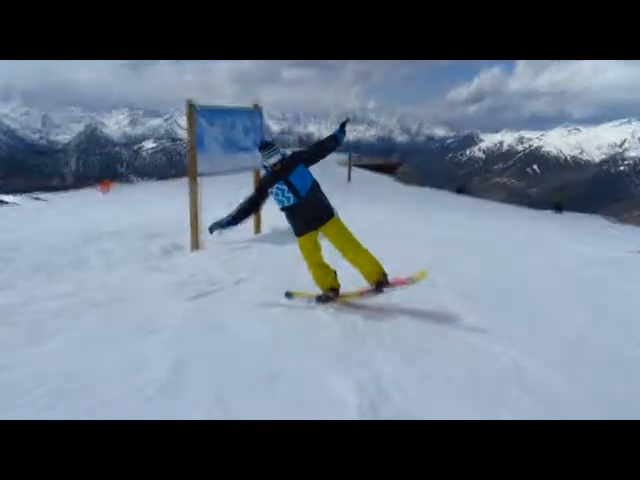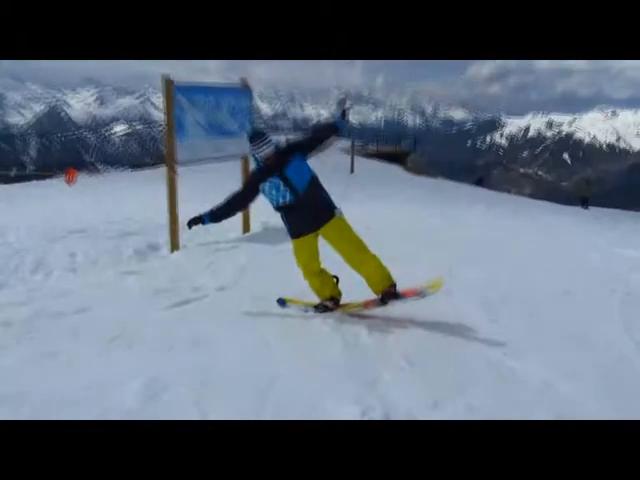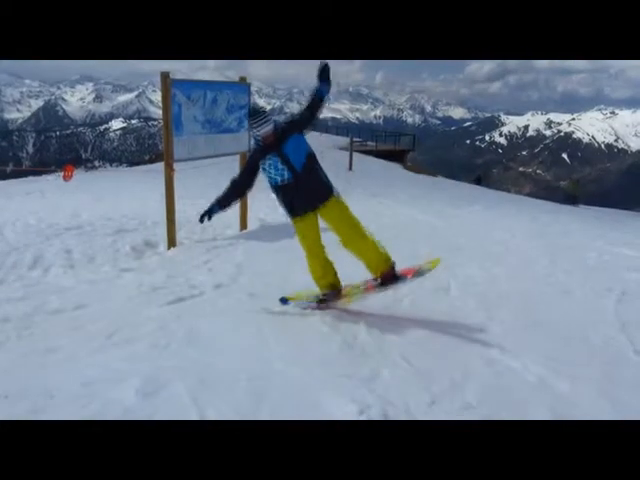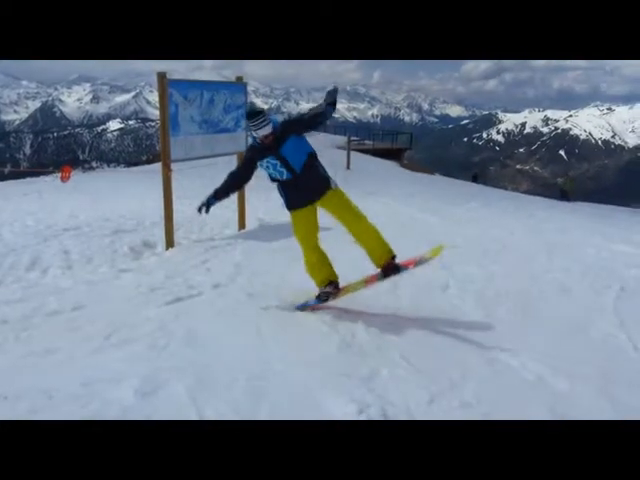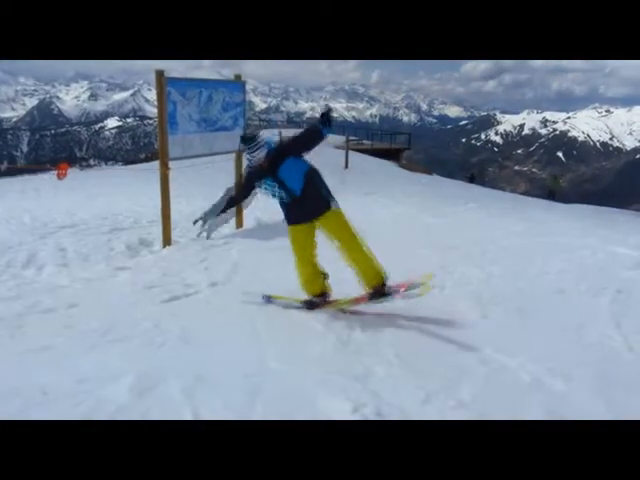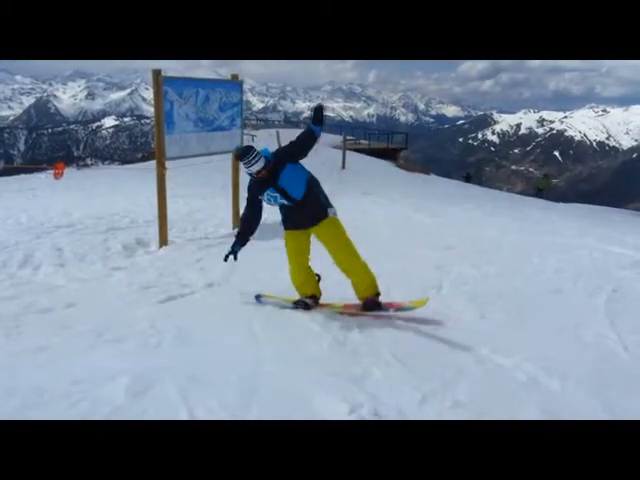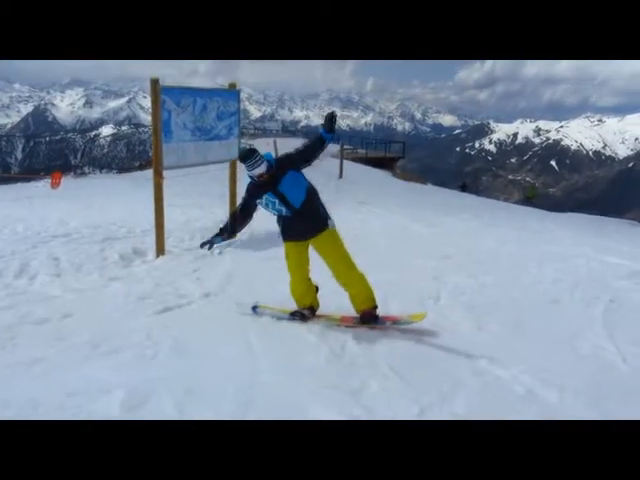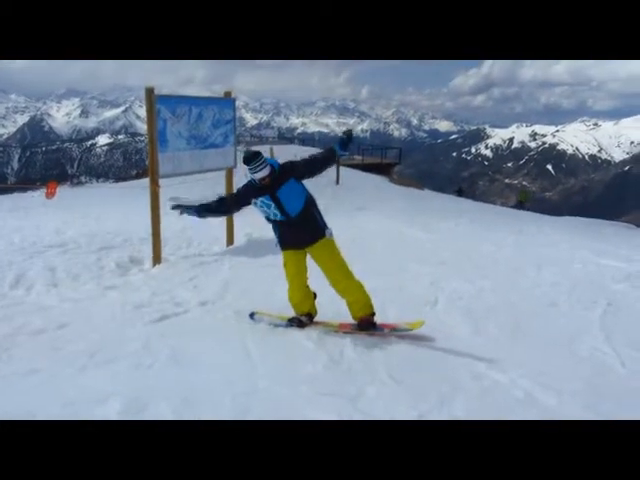
dt=0.4s
person 1, frame 1
left shoulder: (296, 161)
right shoulder: (267, 183)
left elbow: (320, 149)
right elbow: (250, 205)
left wrist: (339, 134)
right wrist: (225, 222)
left hip: (323, 214)
right hip: (302, 226)
left knee: (350, 248)
right knee: (313, 262)
left ankle: (378, 278)
right ankle: (330, 288)
person 1, frame 2
left shoulder: (292, 152)
right shoulder: (257, 178)
left elbow: (318, 135)
right elbow: (236, 202)
left wrist: (340, 117)
right wrist: (207, 217)
left hip: (324, 213)
right hip: (299, 227)
left knee: (354, 251)
right knee: (309, 268)
left ankle: (385, 287)
right ankle: (330, 296)
person 1, frame 3
left shoulder: (291, 130)
right shoulder: (257, 157)
left elbow: (312, 109)
right elbow: (240, 186)
left wrist: (323, 84)
right wrist: (216, 206)
left hip: (323, 194)
right hip: (298, 208)
left knee: (352, 235)
right knee: (313, 252)
left ankle: (384, 271)
right ankle: (329, 287)
person 1, frame 4
left shoulder: (289, 128)
right shoulder: (254, 153)
left elbow: (313, 118)
right elbow: (237, 177)
left wrist: (328, 107)
right wrist: (214, 197)
left hip: (322, 186)
right hip: (297, 201)
left knee: (355, 222)
right knee: (308, 245)
left ankle: (386, 261)
right ankle: (327, 283)
person 1, frame 5
left shoulder: (286, 150)
right shoulder: (254, 174)
left elbow: (308, 138)
right elbow: (237, 195)
left wrist: (322, 126)
right wrist: (213, 213)
left hip: (320, 204)
right hip: (296, 216)
left knee: (350, 245)
right knee: (304, 259)
left ankle: (377, 284)
right ankle: (318, 292)
person 1, frame 6
left shoulder: (283, 157)
right shoulder: (255, 188)
left elbow: (304, 142)
right elbow: (250, 217)
left wrist: (316, 125)
right wrist: (238, 243)
left hip: (318, 211)
right hip: (293, 222)
left knee: (345, 255)
right knee: (297, 265)
left ankle: (369, 294)
right ankle: (309, 294)
person 1, frame 7
left shoulder: (287, 164)
right shoulder: (254, 190)
left elbow: (311, 150)
right elbow: (241, 215)
left wrist: (326, 132)
right wrist: (220, 234)
left hip: (317, 222)
right hip: (292, 233)
left knee: (343, 268)
right knee: (298, 275)
left ankle: (367, 308)
right ankle: (307, 305)
person 1, frame 8
left shoulder: (288, 171)
right shoulder: (251, 191)
left elbow: (316, 163)
right elbow: (225, 205)
left wrist: (339, 149)
right wrist: (193, 209)
left hip: (314, 231)
right hip: (289, 240)
left knee: (340, 276)
right knee: (296, 282)
left ankle: (364, 314)
right ankle: (305, 312)
